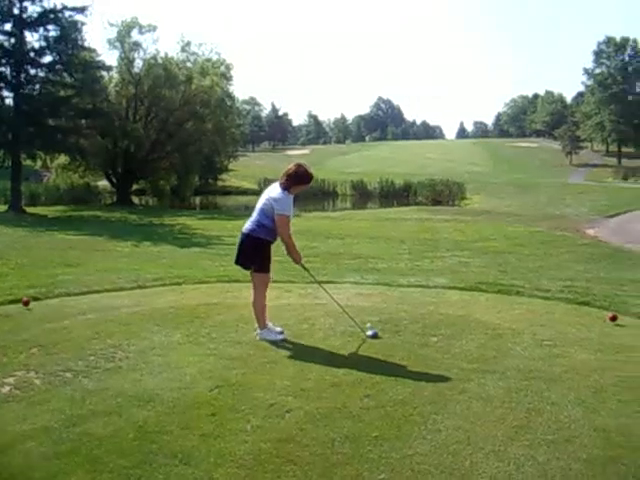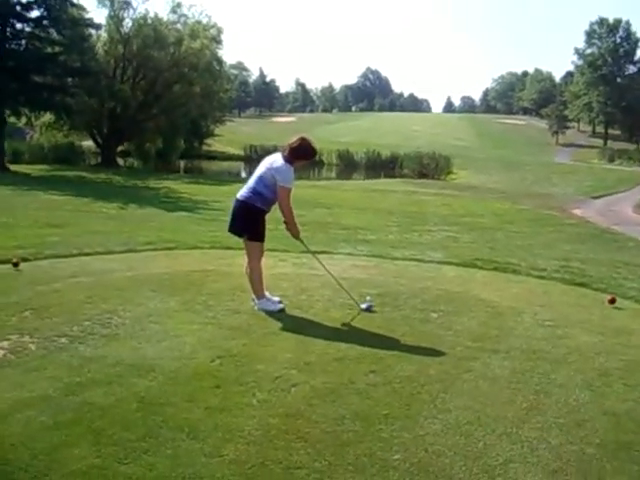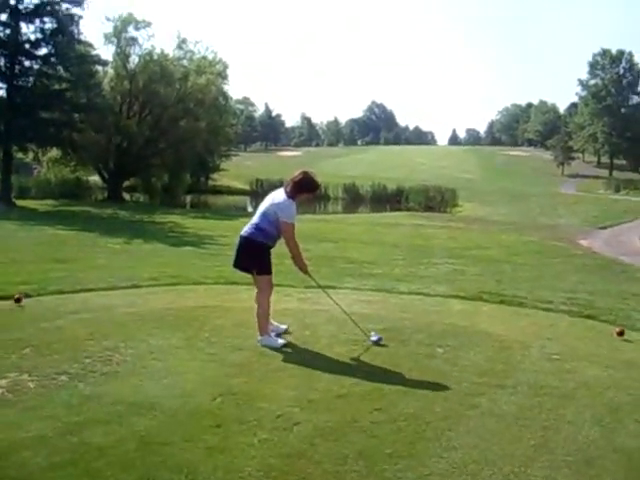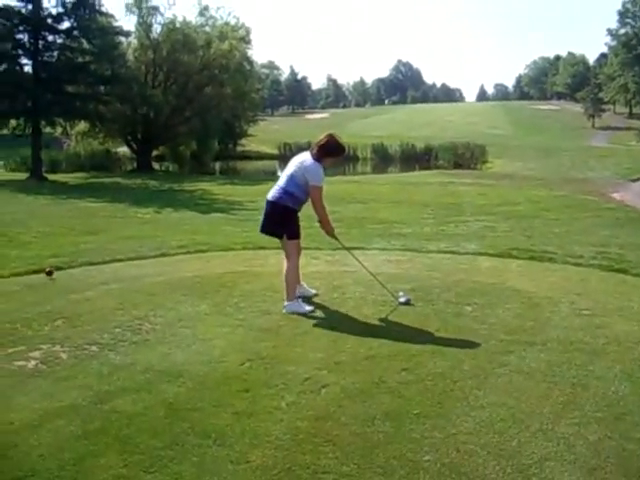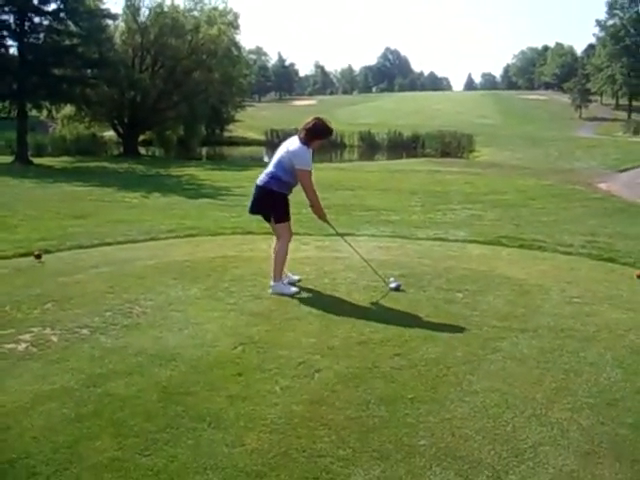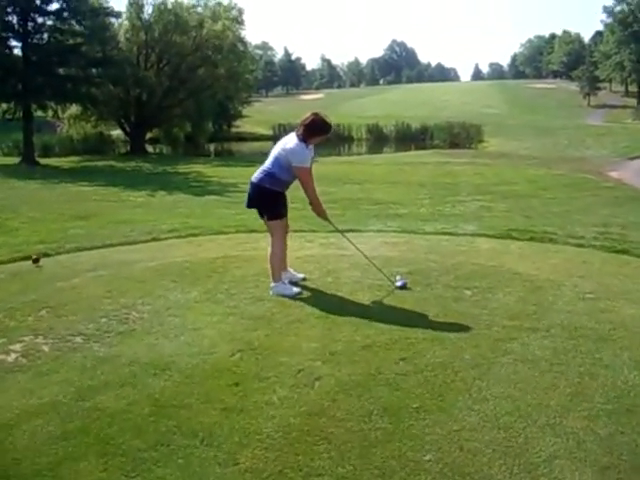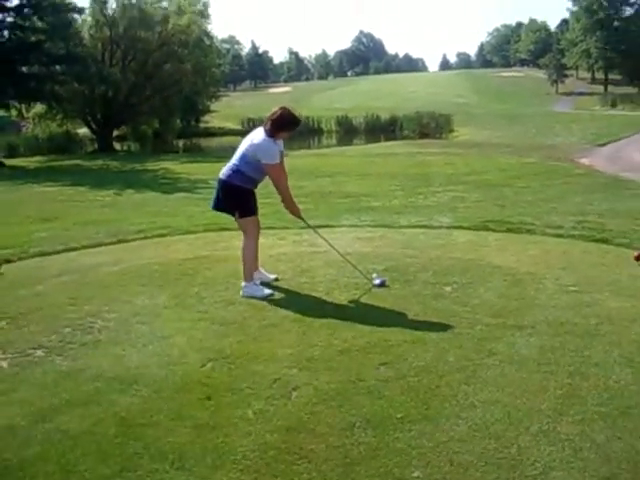
dt=0.7s
person 1, frame 1
left shoulder: (278, 188)
right shoulder: (283, 198)
left elbow: (281, 228)
right elbow: (283, 232)
left wrist: (290, 248)
right wrist: (294, 253)
left hip: (257, 239)
right hip: (256, 241)
left knee: (262, 283)
right knee: (260, 286)
left ankle: (264, 323)
right ankle: (262, 330)
person 1, frame 2
left shoulder: (277, 158)
right shoulder: (285, 170)
left elbow: (280, 200)
right elbow: (284, 204)
left wrist: (288, 222)
right wrist: (293, 227)
left hip: (247, 205)
right hip: (251, 209)
left knee: (255, 254)
right knee: (255, 257)
left ankle: (260, 294)
right ankle: (260, 299)
person 1, frame 3
left shoulder: (283, 195)
right shoulder: (286, 205)
left elbow: (288, 236)
right elbow: (290, 239)
left wrist: (296, 257)
right wrist: (300, 262)
left hip: (257, 242)
right hip: (255, 244)
left knee: (266, 287)
right knee: (264, 290)
left ankle: (267, 323)
right ankle: (264, 335)
person 1, frame 4
left shoulder: (307, 157)
right shoulder: (314, 168)
left elbow: (315, 199)
right elbow: (317, 202)
left wrist: (323, 221)
right wrist: (327, 225)
left hip: (279, 205)
right hip: (283, 209)
left knee: (294, 250)
right knee: (293, 255)
left ankle: (297, 286)
right ankle: (291, 302)
person 1, frame 5
left shoulder: (298, 142)
right shoulder: (301, 152)
left elbow: (306, 182)
right elbow: (308, 186)
left wrist: (314, 204)
right wrist: (319, 210)
left hip: (272, 191)
right hip: (272, 193)
left knee: (283, 235)
right knee: (284, 237)
left ankle: (279, 273)
right ankle: (276, 282)
person 1, frame 6
left shoulder: (303, 143)
right shoulder: (297, 149)
left elbow: (308, 176)
right elbow: (306, 183)
left wrist: (314, 202)
right wrist: (318, 208)
left hip: (274, 189)
right hip: (265, 189)
left knee: (283, 231)
right knee: (277, 236)
left ankle: (284, 271)
right ankle: (277, 283)
person 1, frame 7
left shoulder: (272, 138)
right shoulder: (265, 144)
left elbow: (281, 170)
right elbow: (277, 179)
left wrist: (287, 199)
right wrist: (291, 204)
left hip: (242, 186)
right hip: (234, 186)
left knee: (254, 230)
right knee: (251, 233)
left ankle: (255, 271)
right ankle: (249, 284)
